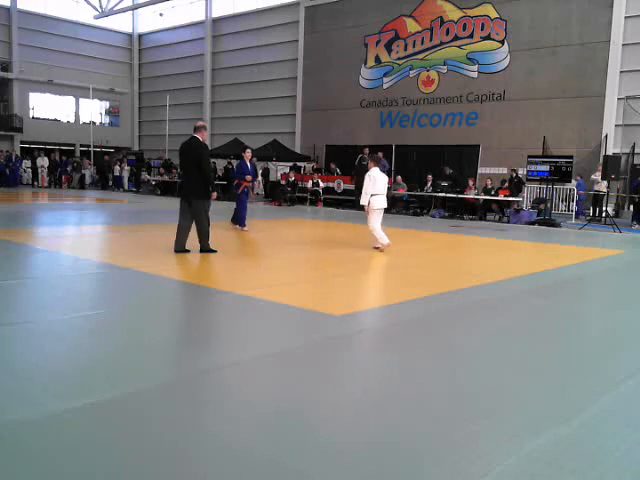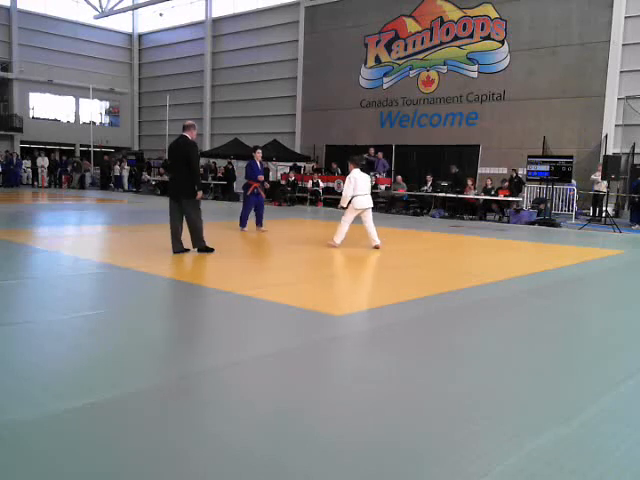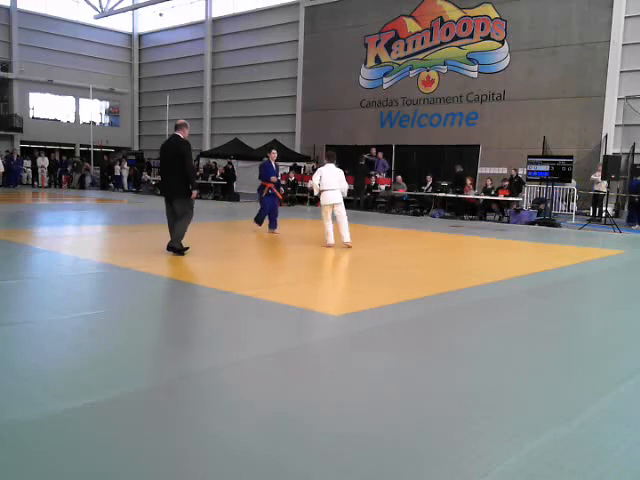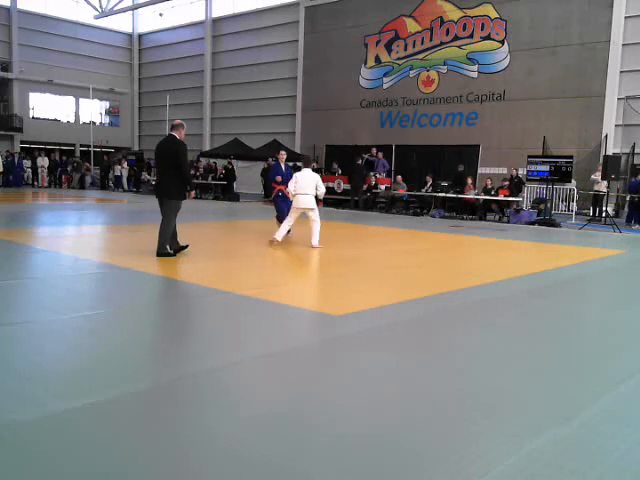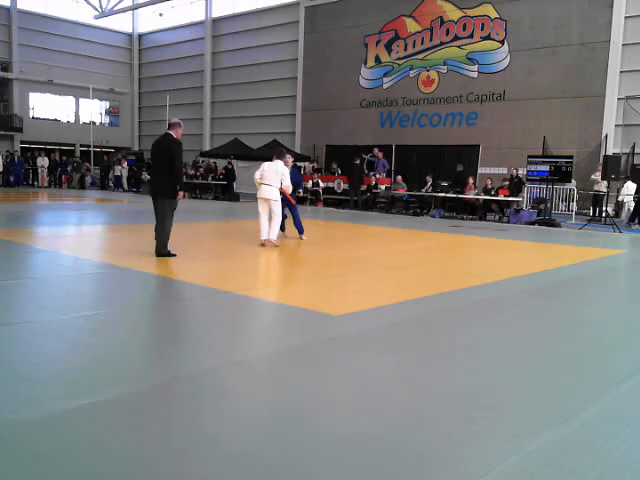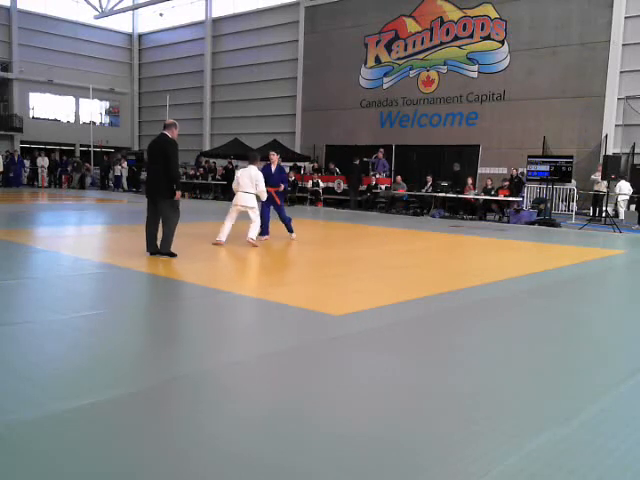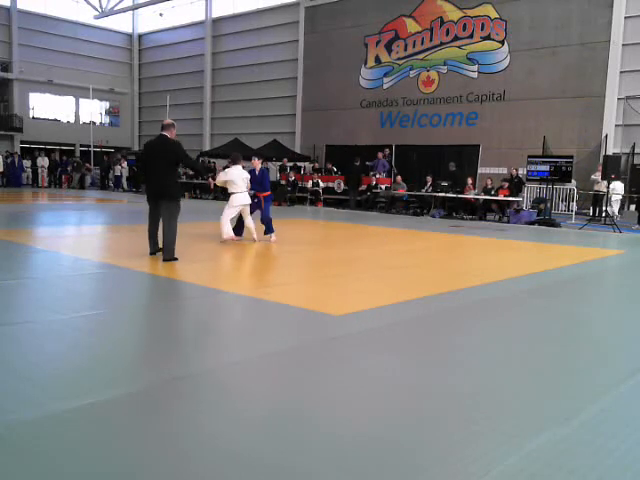
dt=0.3s
person 1, frame 1
left shoulder: (183, 145)
right shoulder: (202, 147)
left elbow: (183, 166)
right elbow: (208, 170)
right wrist: (213, 189)
left hip: (186, 188)
right hip: (199, 189)
left knee: (185, 218)
right knee: (202, 219)
left ankle: (179, 246)
right ankle: (204, 246)
person 1, frame 2
left shoulder: (173, 144)
right shoulder: (191, 145)
left elbow: (171, 166)
right elbow: (195, 168)
right wrist: (198, 188)
left hip: (174, 188)
right hip: (187, 188)
left knee: (176, 218)
right knee: (194, 217)
left ankle: (177, 246)
right ankle: (200, 245)
person 1, frame 3
left shoulder: (165, 144)
right shoulder: (184, 144)
left elbow: (162, 167)
right elbow: (189, 167)
right wrist: (194, 187)
left hip: (168, 188)
right hip: (181, 188)
left knee: (173, 218)
right knee: (186, 215)
left ankle: (177, 246)
right ankle: (174, 243)
person 1, frame 4
left shoulder: (160, 144)
right shoulder: (179, 145)
left elbow: (158, 166)
right elbow: (185, 168)
right wrist: (190, 188)
left hip: (161, 187)
right hip: (173, 188)
left knee: (169, 217)
right knee: (169, 218)
left ankle: (174, 245)
right ankle: (162, 249)
person 1, frame 5
left shoulder: (157, 142)
right shoulder: (175, 143)
right elbow: (177, 168)
right wrist: (180, 188)
left hip: (156, 186)
right hip: (168, 187)
left knee: (160, 217)
right knee: (166, 218)
left ankle: (160, 247)
right ankle: (162, 249)
person 1, frame 6
left shoulder: (152, 143)
right shoulder: (170, 143)
right elbow: (173, 167)
right wrist: (177, 187)
left hip: (152, 186)
right hip: (165, 187)
left knee: (153, 217)
right knee: (172, 216)
left ankle: (152, 248)
right ankle: (165, 248)
person 1, frame 7
left shoulder: (148, 145)
right shoulder: (173, 145)
left elbow: (145, 168)
right elbow: (189, 162)
left hip: (152, 189)
right hip: (170, 190)
left knee: (154, 218)
right knee: (170, 221)
left ankle: (153, 248)
right ankle: (168, 254)
